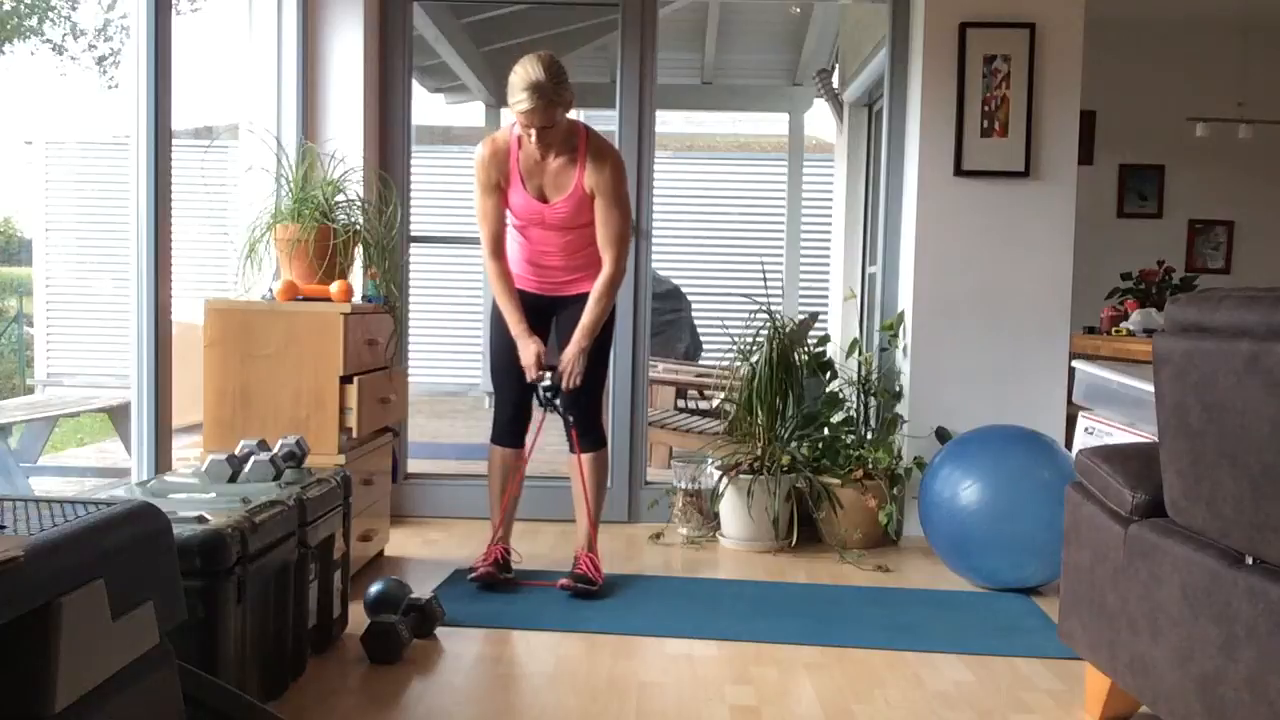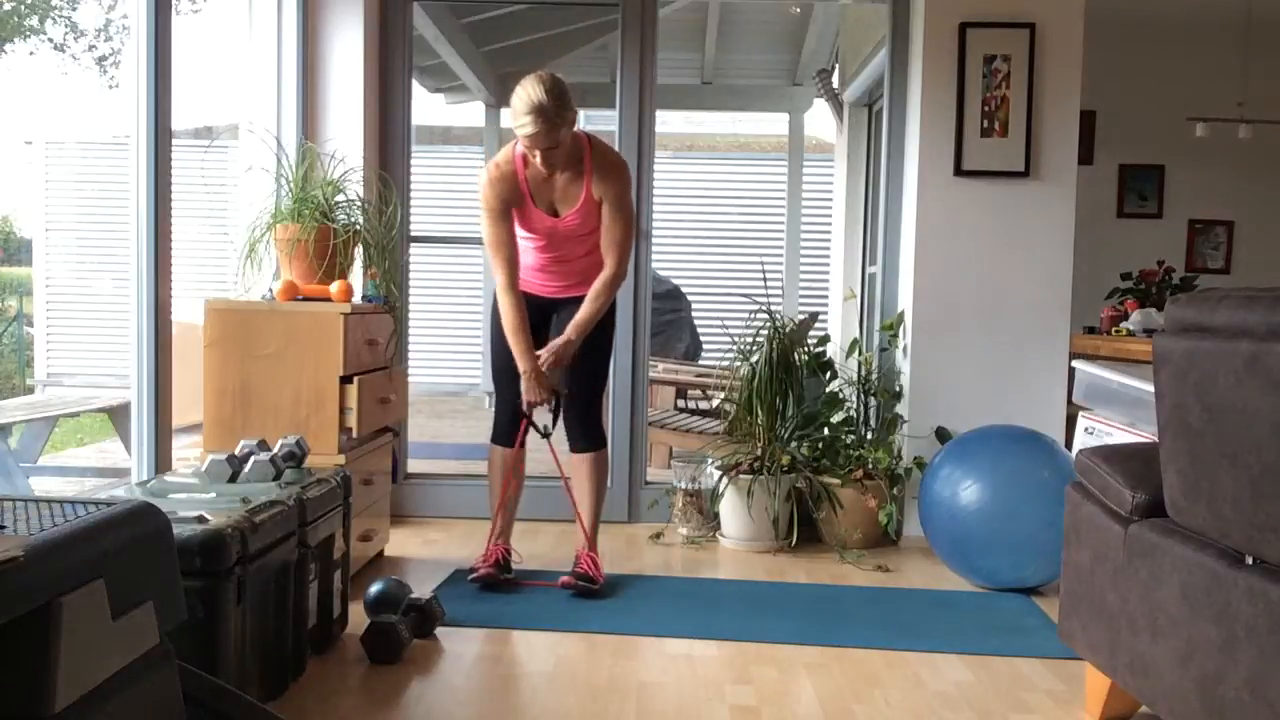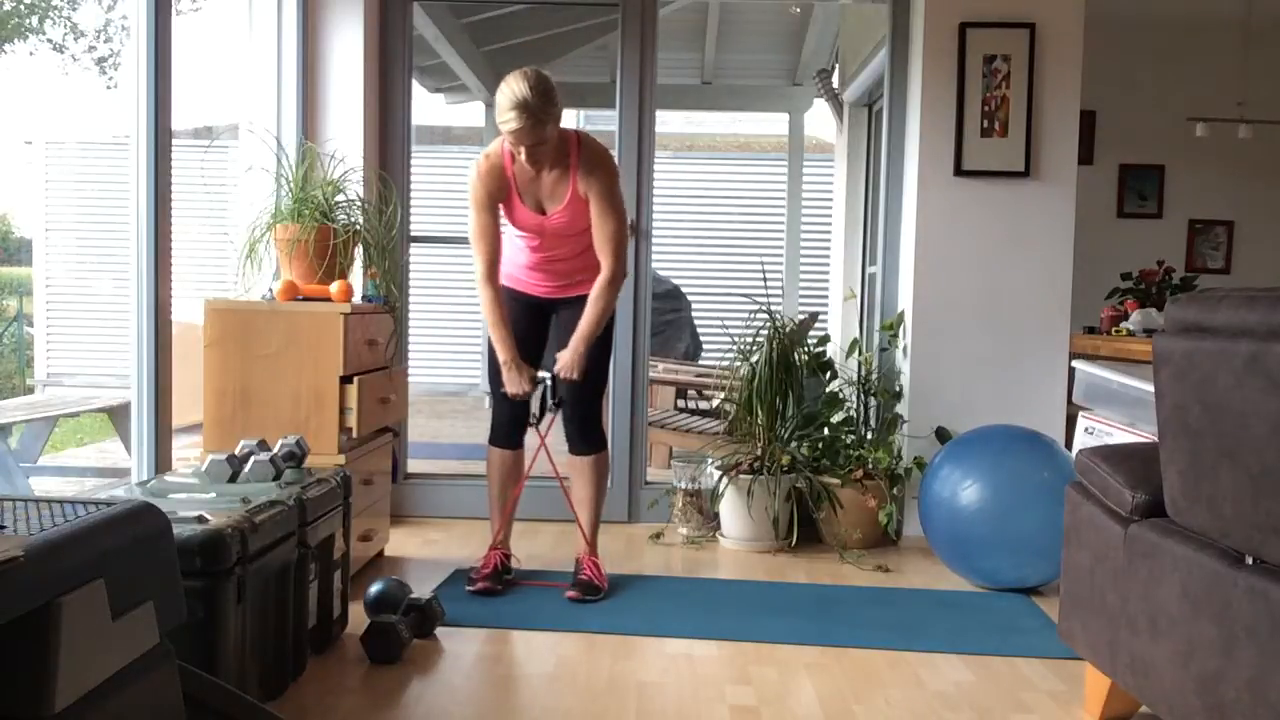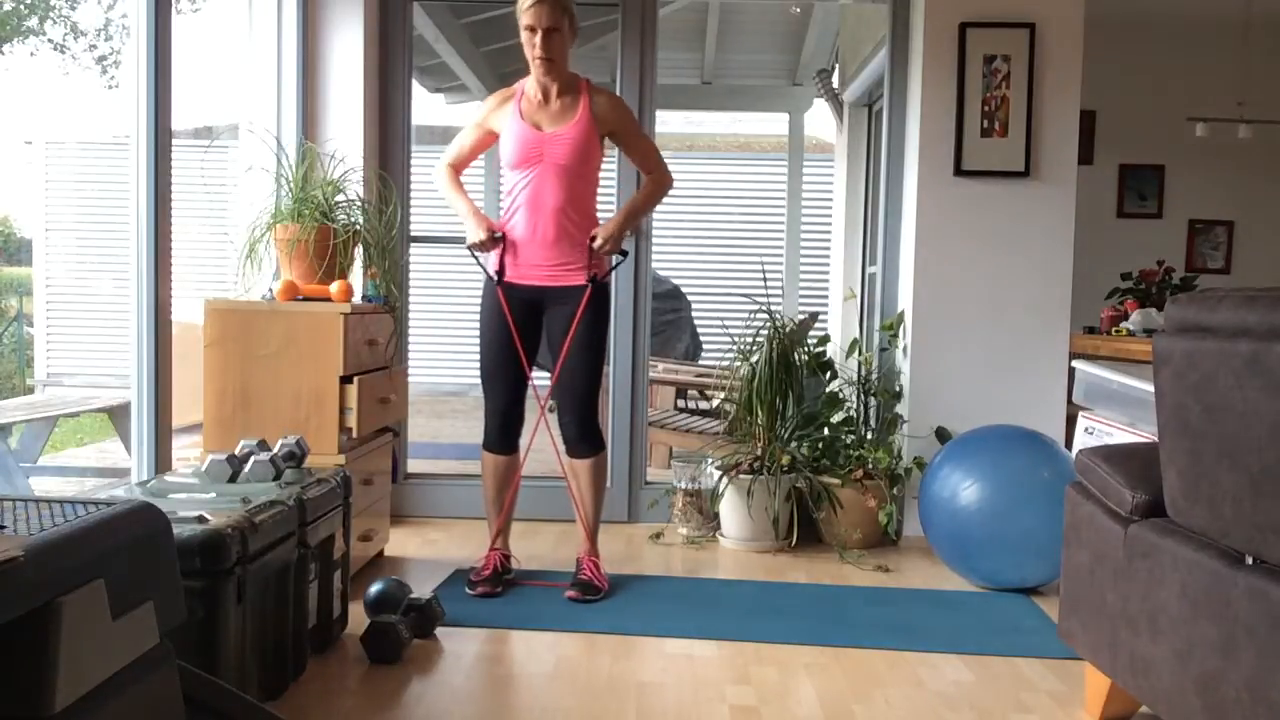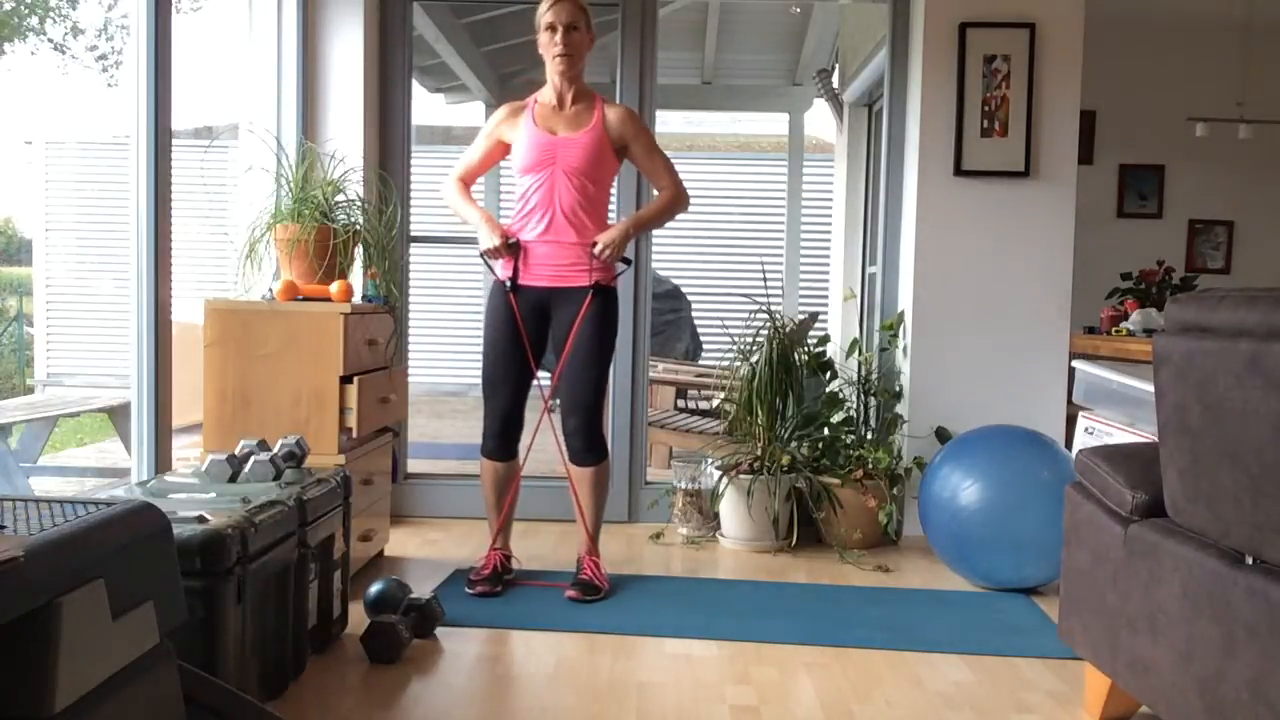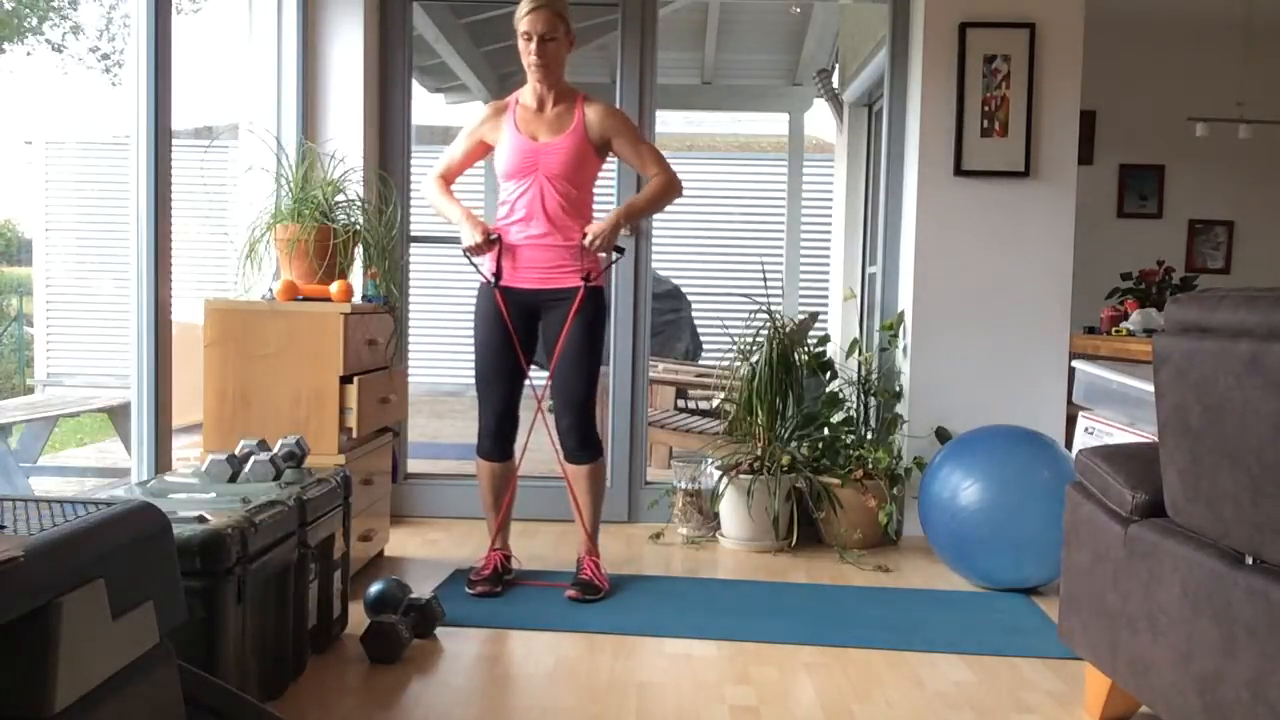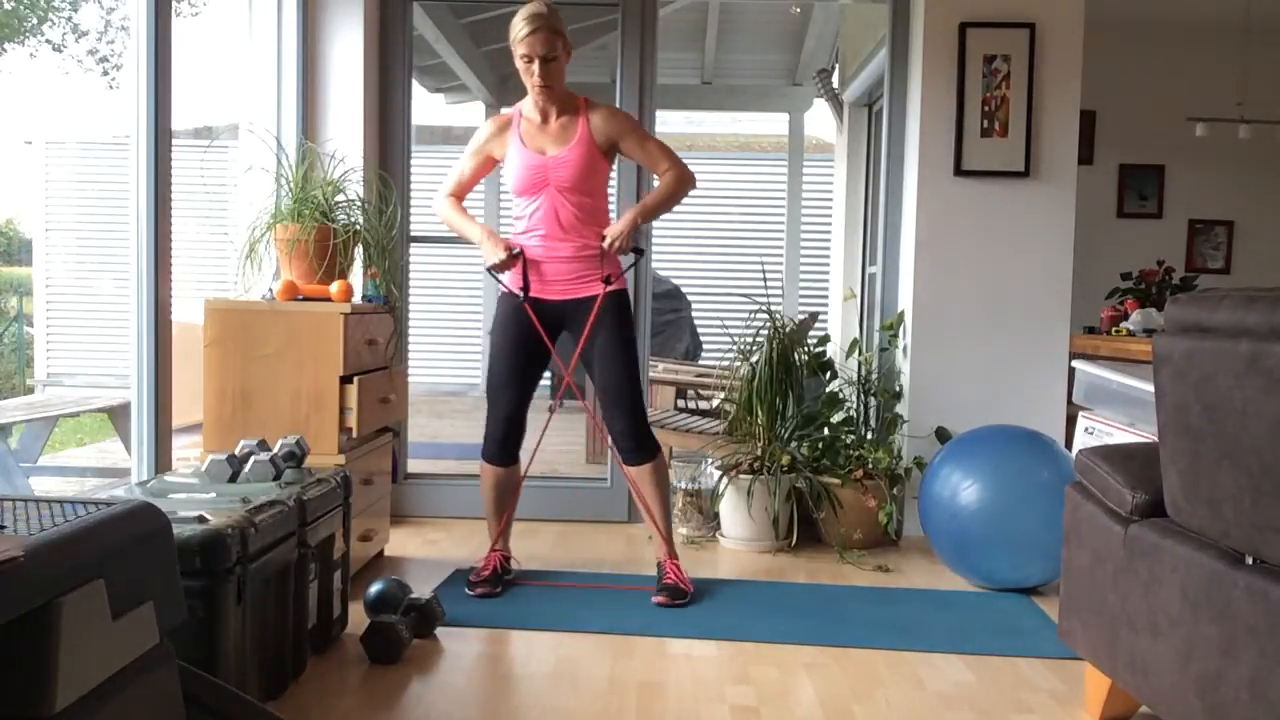
dt=0.7s
person 1, frame 1
left shoulder: (601, 161)
right shoulder: (493, 155)
left elbow: (613, 263)
right elbow: (492, 254)
left wrist: (580, 344)
right wrist: (523, 335)
left hip: (583, 294)
right hip: (519, 293)
left knee: (583, 416)
right knee: (509, 415)
left ankle: (587, 551)
right ankle: (498, 546)
person 1, frame 2
left shoulder: (608, 168)
right shoulder: (500, 174)
left elbow: (615, 266)
right elbow: (505, 281)
left wrist: (568, 342)
right wrist: (527, 368)
left hip: (586, 296)
right hip: (522, 294)
left knee: (583, 417)
right knee: (509, 413)
left ankle: (588, 552)
right ankle: (498, 546)
person 1, frame 3
left shoulder: (592, 163)
right shoulder: (490, 168)
left elbow: (613, 266)
right elbow: (485, 274)
left wrist: (578, 349)
right wrist: (508, 361)
left hip: (582, 295)
right hip: (520, 291)
left knee: (582, 419)
right knee: (507, 417)
left ankle: (589, 556)
right ankle: (499, 550)
person 1, frame 4
left shoulder: (601, 105)
right shoulder: (501, 106)
left elbow: (659, 174)
right elbow: (448, 167)
left wrist: (623, 221)
right wrist: (471, 216)
left hip: (578, 284)
right hip: (510, 281)
left knee: (579, 419)
right knee: (501, 415)
left ankle: (589, 555)
right ankle: (497, 550)
person 1, frame 5
left shoulder: (615, 119)
right shoulder: (513, 117)
left elbow: (674, 194)
right elbow: (456, 182)
left wrist: (628, 228)
right wrist: (484, 223)
left hip: (586, 288)
right hip: (518, 284)
left knee: (582, 422)
right knee: (500, 419)
left ankle: (590, 556)
right ankle: (498, 552)
person 1, frame 6
left shoulder: (597, 117)
right shoulder: (496, 117)
left elbow: (666, 182)
right elbow: (436, 180)
left wrist: (618, 217)
right wrist: (465, 220)
left hip: (574, 286)
right hip: (506, 284)
left knee: (575, 421)
right knee: (495, 420)
left ankle: (589, 555)
right ankle: (498, 551)
person 1, frame 7
left shoulder: (603, 122)
right shoulder: (500, 131)
left elbow: (679, 176)
right elbow: (445, 200)
left wrist: (635, 217)
right wrist: (484, 237)
left hip: (597, 294)
right hip: (525, 295)
left knee: (628, 424)
right knee: (502, 426)
left ankle: (667, 557)
right ankle: (497, 553)
